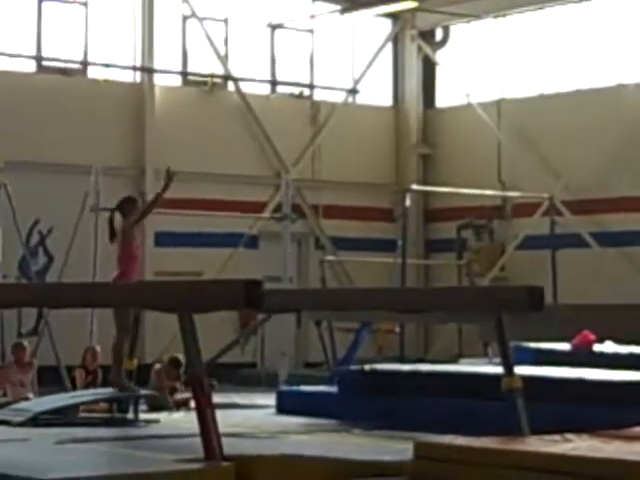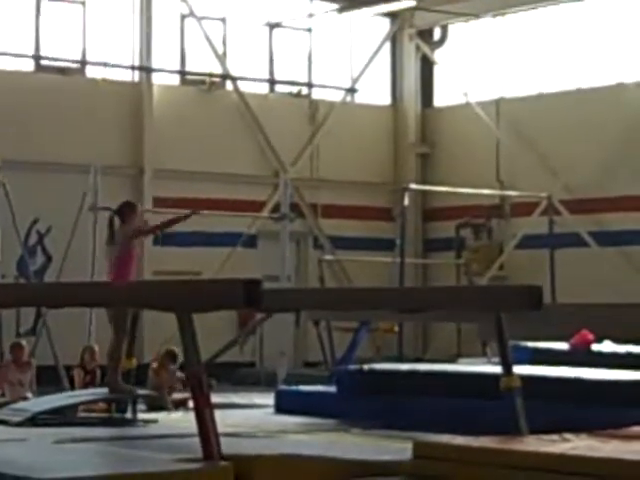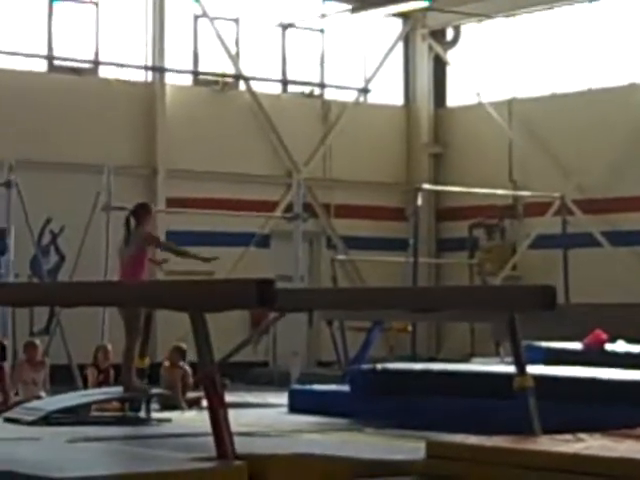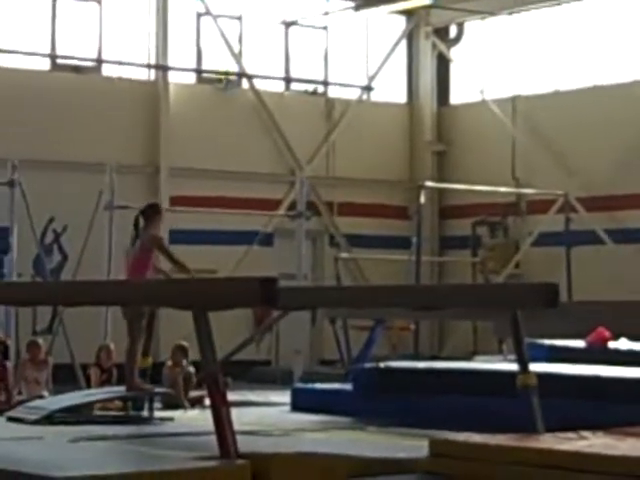
dt=0.3s
person 1, frame 1
left shoulder: (128, 231)
right shoulder: (127, 228)
left elbow: (145, 211)
right elbow: (147, 209)
right wrist: (165, 186)
left hip: (122, 286)
left knee: (123, 332)
right knee: (124, 332)
left ankle: (117, 376)
right ankle: (118, 377)
person 1, frame 2
left shoulder: (118, 234)
right shoulder: (129, 233)
right elbow: (161, 227)
right wrist: (188, 215)
left knee: (118, 335)
right knee: (120, 335)
left ankle: (112, 378)
right ankle: (114, 380)
person 1, frame 3
left shoulder: (129, 236)
right shoulder: (145, 235)
right elbow: (173, 249)
left wrist: (155, 261)
right wrist: (201, 258)
left knee: (132, 335)
right knee: (133, 336)
left ankle: (129, 377)
right ankle: (129, 380)
person 1, frame 4
left shoulder: (139, 236)
right shoulder: (152, 237)
right elbow: (173, 260)
left wrist: (166, 275)
right wrist: (193, 276)
left knee: (135, 336)
right knee: (136, 336)
left ankle: (132, 378)
right ankle: (132, 380)
